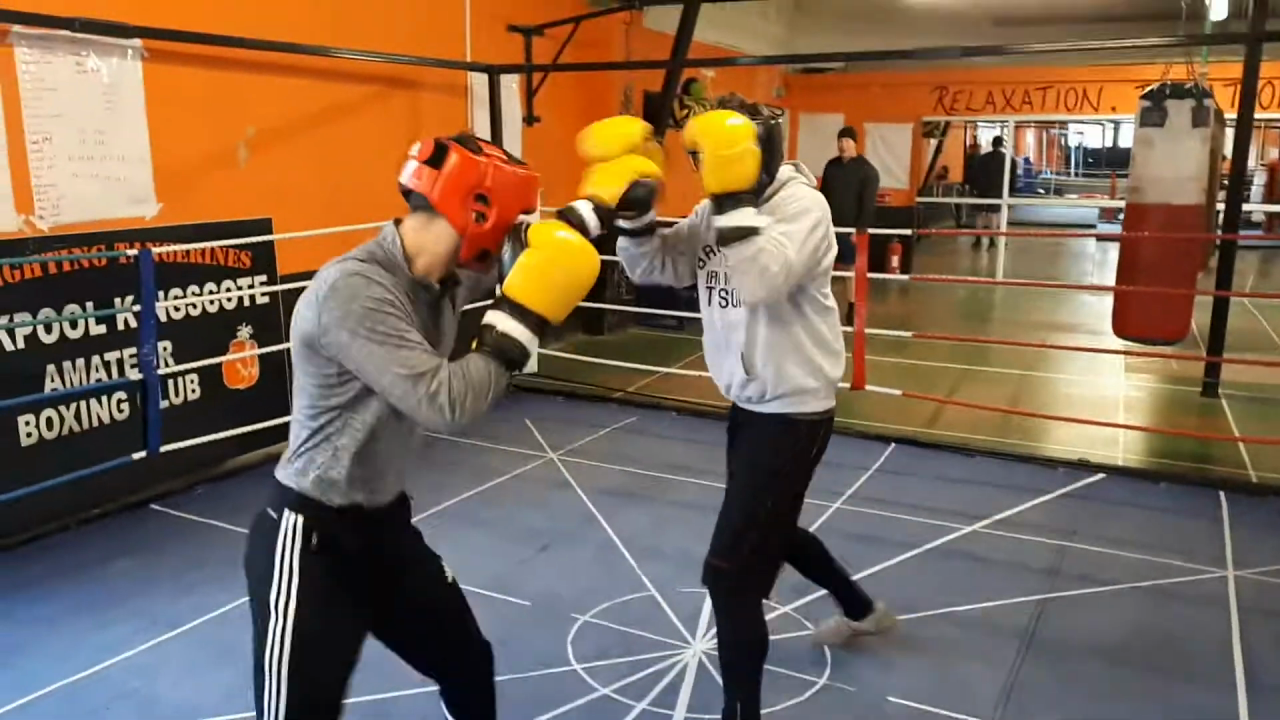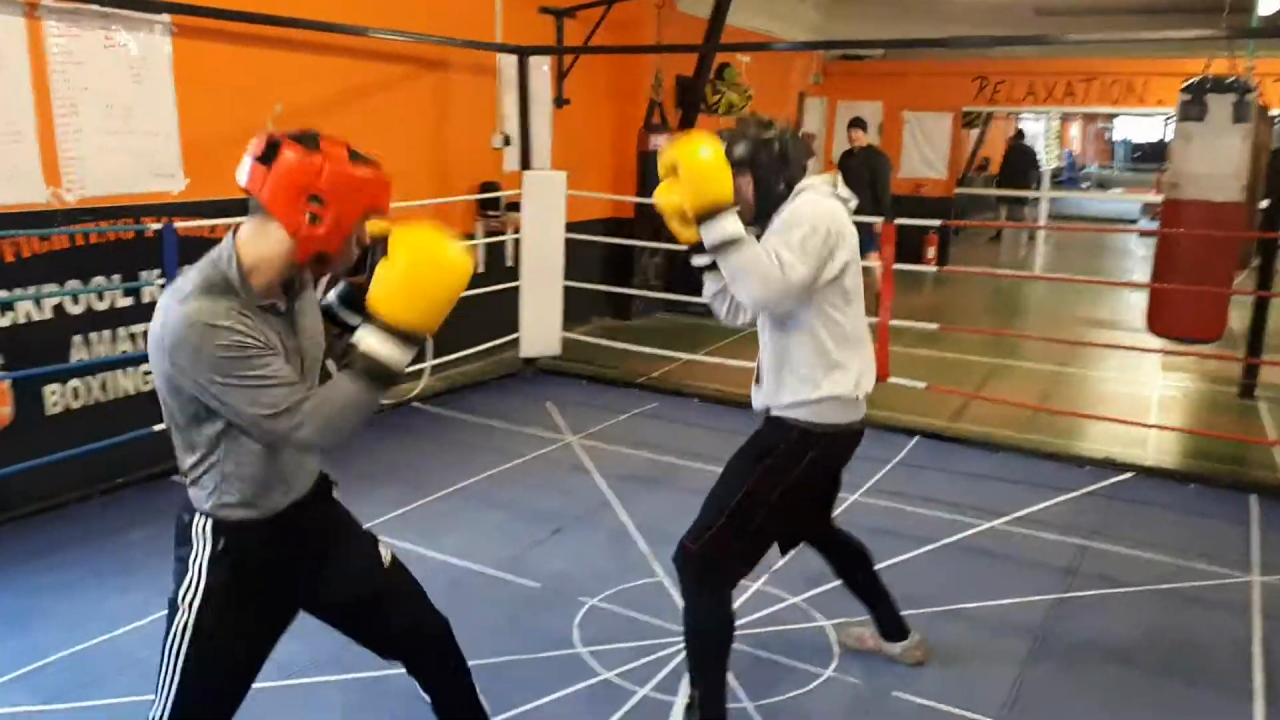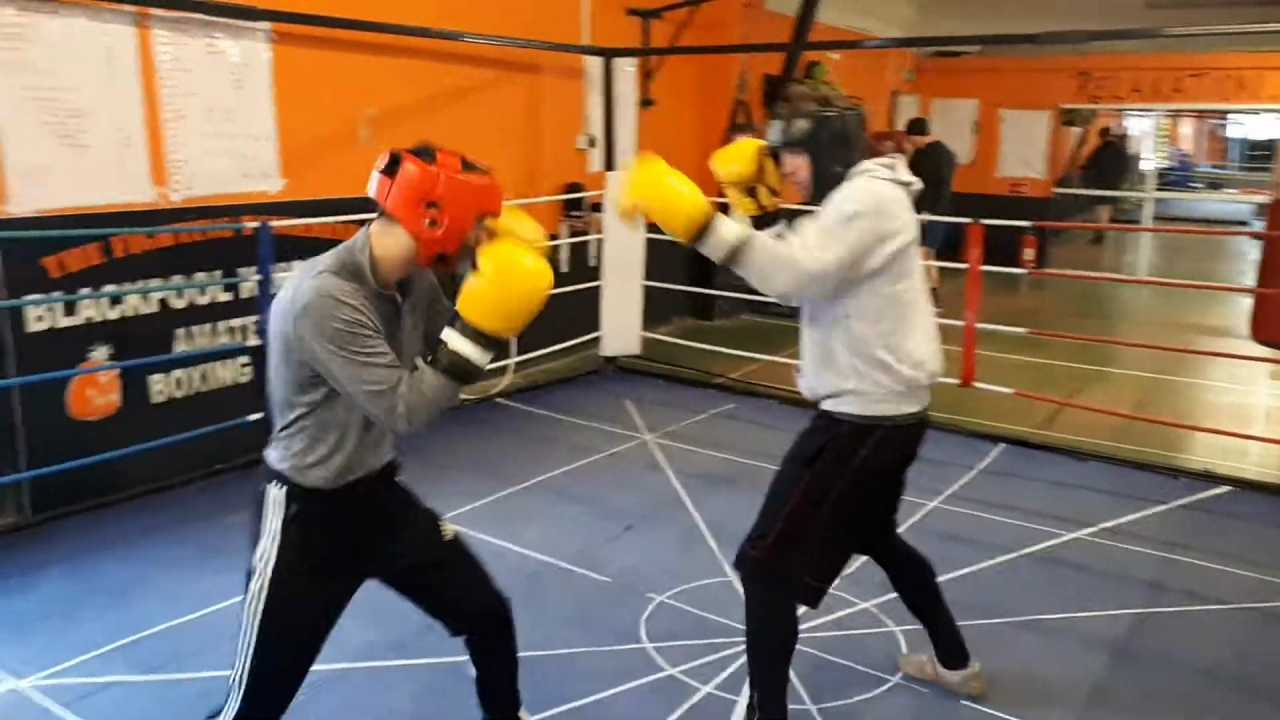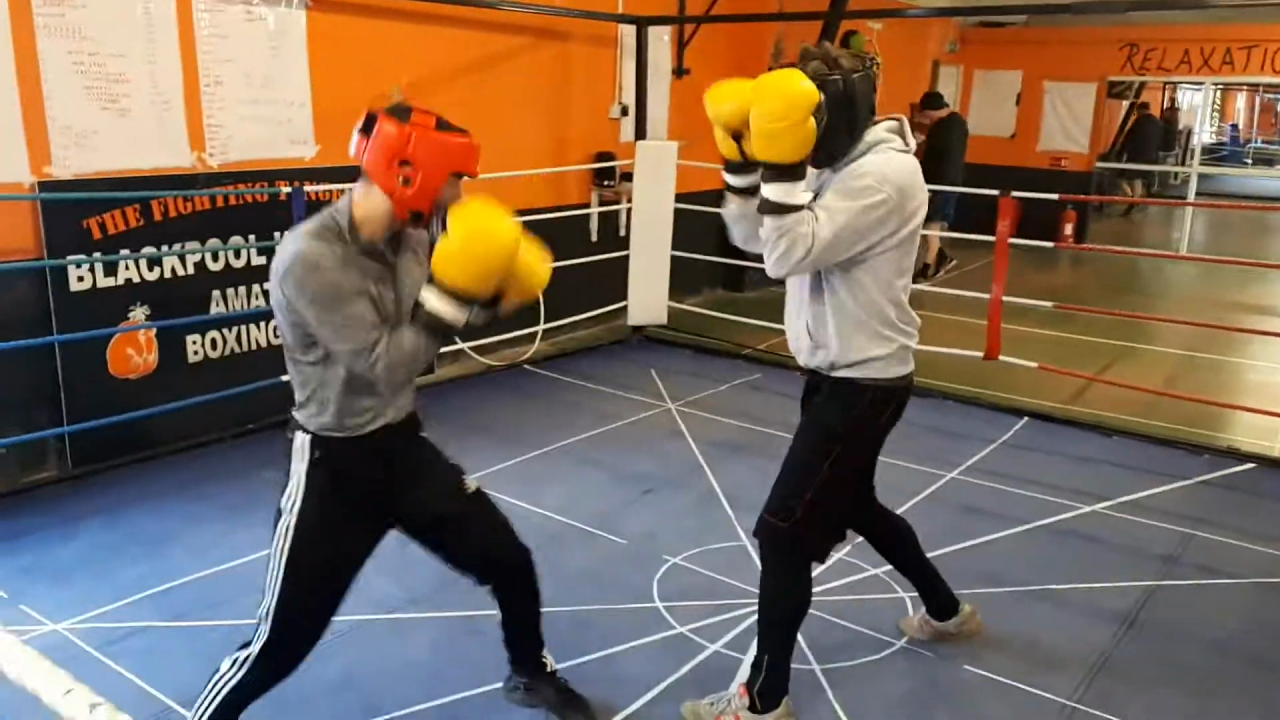
dt=0.4s
person 1, frame 1
left shoulder: (801, 205)
right shoulder: (719, 211)
left elbow: (761, 282)
right elbow: (653, 267)
left wrist: (731, 195)
right wrist: (629, 205)
left hip: (792, 412)
right hip: (754, 405)
left knee: (730, 572)
right knee: (770, 528)
right ankle: (860, 610)
person 1, frame 2
left shoulder: (815, 213)
right shoulder: (784, 218)
left elbow: (763, 292)
right elbow: (734, 307)
left wrist: (718, 212)
right wrist: (700, 234)
left hip: (809, 421)
right hip: (819, 414)
left knee: (701, 561)
right knee: (810, 525)
right ankle: (896, 634)
person 1, frame 3
left shoulder: (869, 199)
right shoulder: (859, 201)
left elbow: (792, 275)
right elbow: (801, 275)
left wrist: (701, 221)
left hip: (865, 416)
right hip: (894, 410)
left knee: (765, 567)
right knee: (874, 535)
right ankle: (955, 661)
person 1, frame 4
left shoulder: (885, 175)
right shoulder: (837, 165)
left elbow: (790, 251)
right elbow: (752, 237)
left wrist: (781, 160)
right wrist: (743, 155)
left hip: (865, 380)
right hip: (842, 371)
left knee: (783, 531)
right knee: (851, 502)
right ankle: (946, 611)
person 2, frame 1
left shoulder: (438, 280)
right shoulder: (351, 288)
right elbow: (446, 404)
right wrist: (526, 313)
left hip: (382, 525)
right hip: (312, 537)
left knee: (470, 663)
person 2, frame 2
left shoulder: (291, 278)
right shoulder: (196, 322)
right elbow: (312, 424)
left wrist: (370, 293)
right wrist: (393, 330)
left hip: (311, 517)
right hip: (234, 547)
left knee: (428, 638)
person 2, frame 3
left shoulder: (407, 277)
right shoulder: (321, 297)
left elbow: (426, 355)
right elbow: (405, 407)
left wrist: (494, 265)
right wrist: (481, 321)
left hip: (378, 493)
right hip: (307, 513)
left knee: (487, 616)
person 2, frame 4
left shoulder: (410, 236)
right shoulder: (309, 258)
left elbow: (416, 330)
right elbow: (387, 366)
left wrist: (496, 291)
right wrist: (457, 285)
left hip: (403, 445)
right hip: (333, 464)
left knee: (509, 560)
right knee: (282, 640)
person 3, frame 1
left shoulder: (866, 169)
right shoulder: (831, 166)
left elbow: (868, 202)
right elbow: (823, 196)
left wrist: (861, 228)
left hip: (852, 229)
left knee: (850, 269)
right knee: (832, 269)
left ankle: (851, 311)
person 3, frame 2
left shoulder: (878, 158)
right shoulder: (846, 157)
left elbow: (883, 191)
left wrist: (880, 217)
left hip: (867, 215)
left knee: (871, 257)
left ankle: (881, 299)
person 3, frame 3
left shoulder: (942, 154)
right shoulder: (919, 154)
left elbow: (944, 186)
left wrist: (932, 211)
left hip: (932, 214)
right hip: (919, 211)
left knee: (921, 253)
right knee: (927, 254)
right ankle: (933, 297)
person 3, frame 4
left shoulder: (953, 127)
right shoulder: (941, 125)
left elbow: (950, 161)
left wrist: (935, 186)
right wrist: (920, 177)
left hip: (944, 185)
right hip: (933, 183)
left knee: (933, 225)
right knee: (927, 224)
left ankle: (925, 271)
right ankle: (943, 257)
